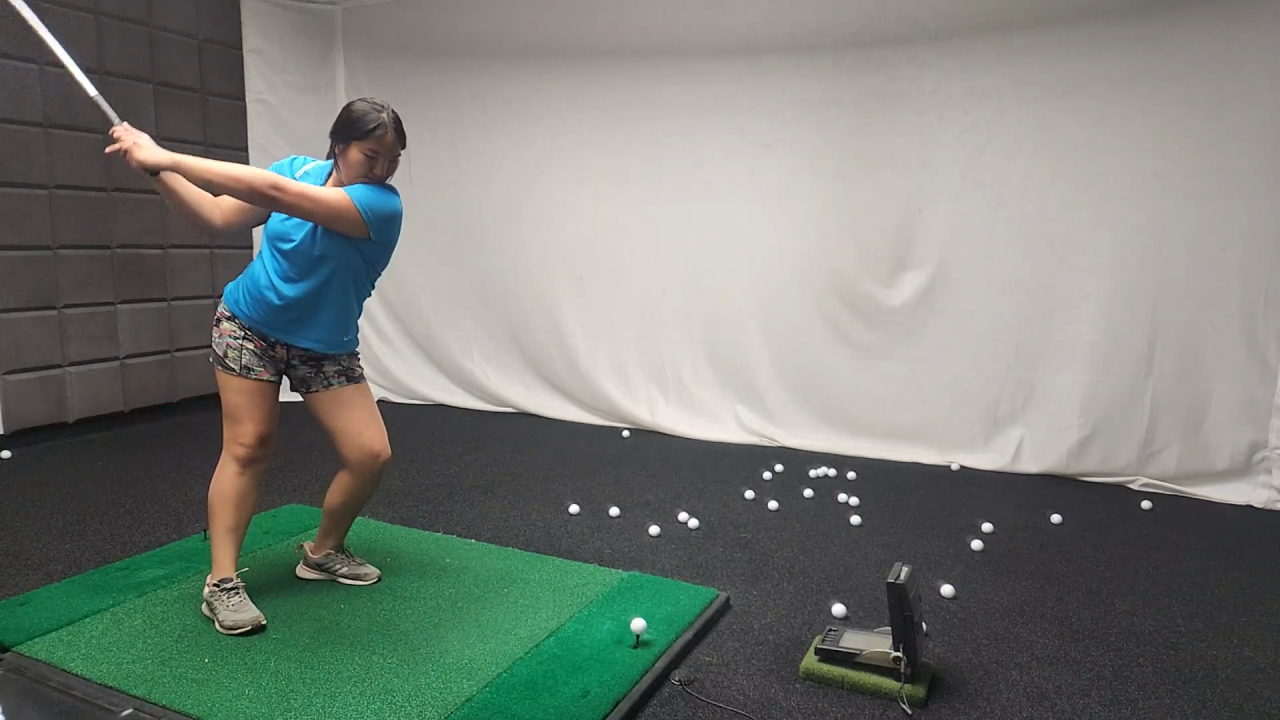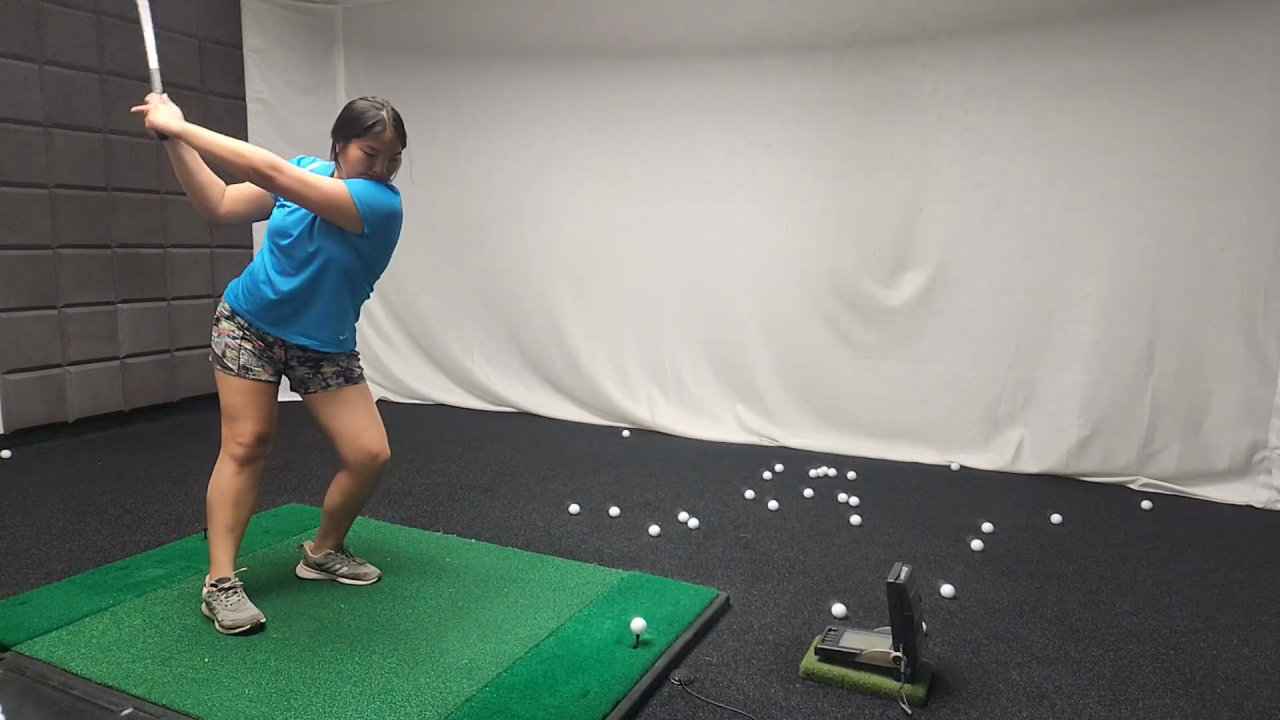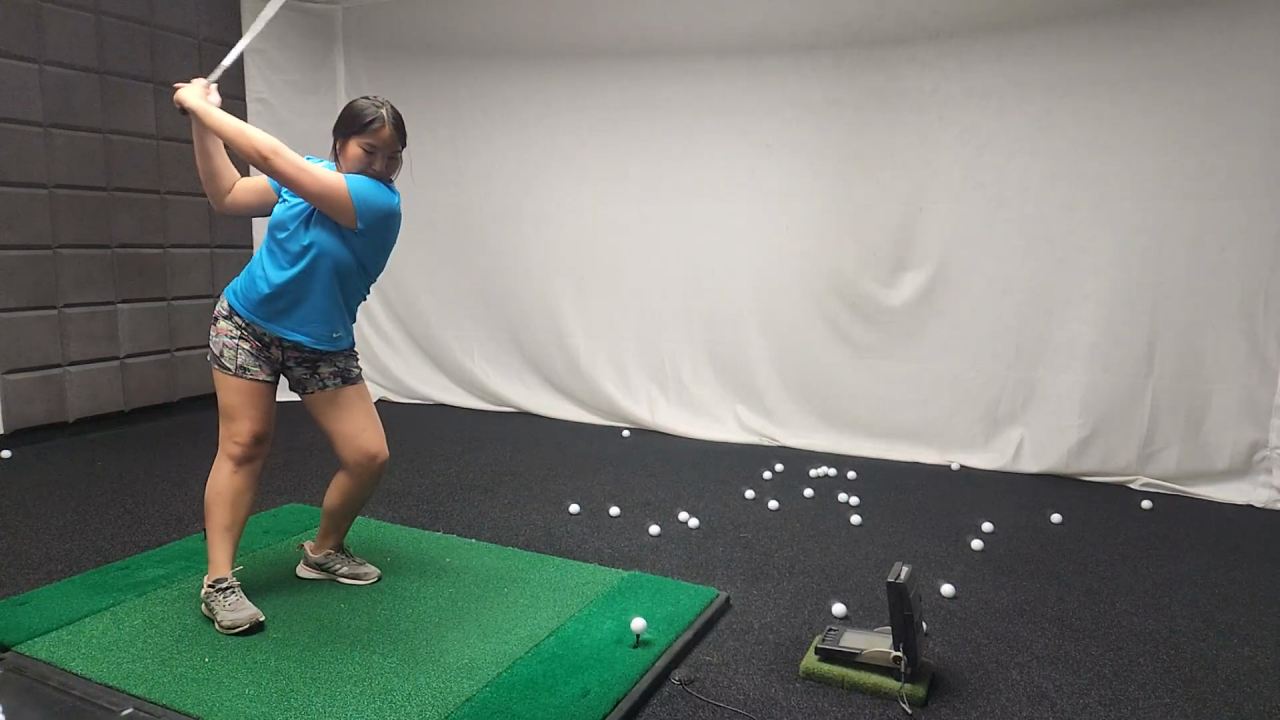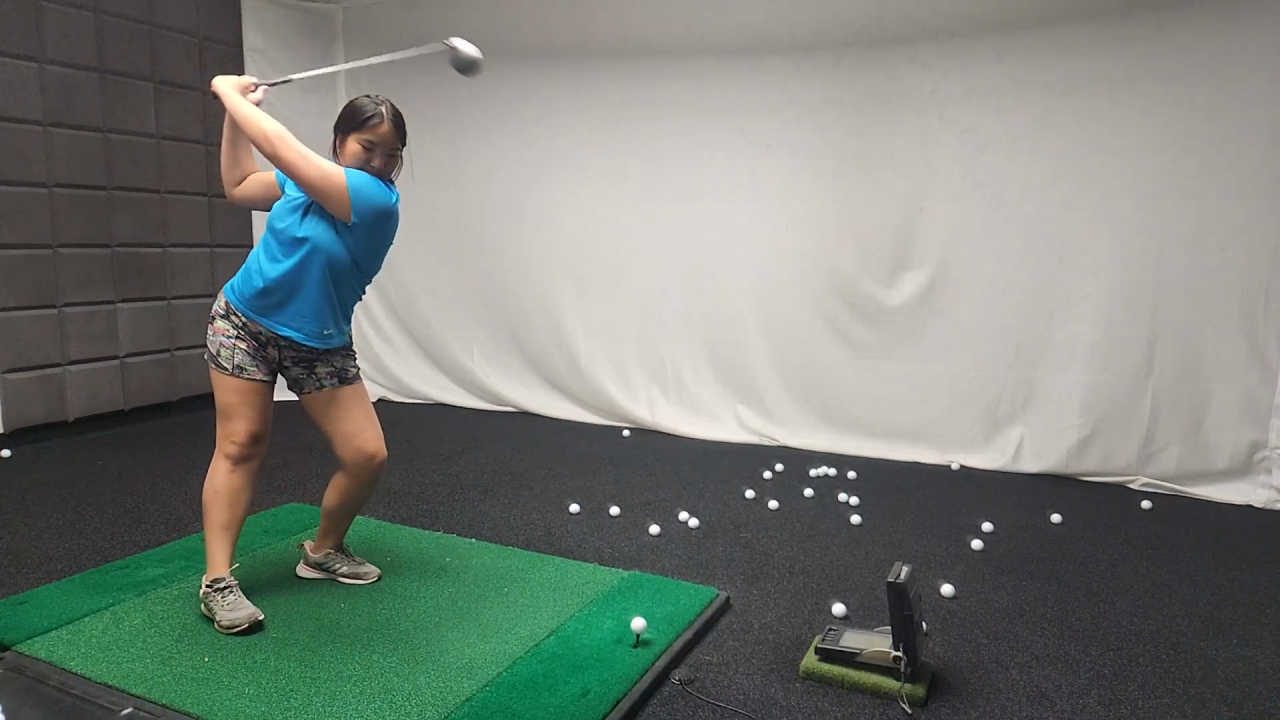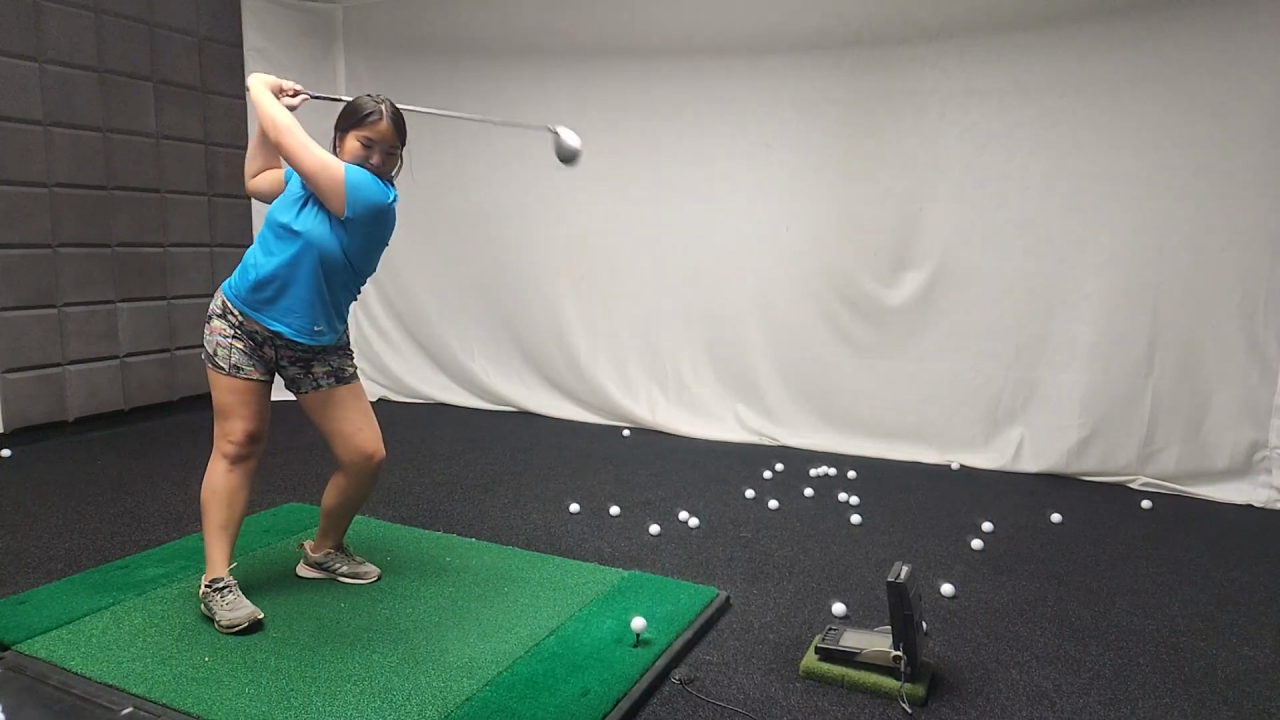
dt=0.4s
person 1, frame 1
left shoulder: (383, 206)
right shoulder: (298, 168)
left elbow: (272, 191)
right elbow: (217, 216)
left wrist: (166, 157)
right wrist: (157, 169)
left hip: (326, 346)
right hip: (248, 325)
left knee: (371, 454)
right knee: (248, 446)
left ankle: (323, 552)
right ankle: (221, 582)
person 1, frame 2
left shoulder: (383, 204)
right shoulder: (306, 170)
left elbow: (269, 170)
right elbow: (218, 205)
left wrist: (178, 125)
right wrist: (173, 140)
left hip: (325, 347)
right hip: (248, 324)
left knee: (370, 454)
right knee: (246, 445)
left ankle: (323, 551)
right ankle: (220, 581)
person 1, frame 3
left shoulder: (381, 204)
right shoulder: (307, 173)
left elbow: (272, 156)
right elbow: (226, 197)
left wrist: (198, 105)
right wrist: (202, 120)
left hip: (323, 346)
right hip: (247, 323)
left knee: (369, 456)
right knee: (244, 445)
left ankle: (322, 551)
right ankle: (218, 581)
person 1, frame 4
left shoulder: (379, 201)
right shoulder: (308, 174)
left elbow: (275, 141)
right elbow: (238, 186)
left wrist: (227, 90)
right wrist: (233, 109)
left hip: (320, 344)
right hip: (244, 321)
left knee: (367, 455)
right knee: (240, 444)
left ankle: (323, 551)
right ankle: (217, 581)
person 1, frame 5
left shoulder: (374, 199)
right shoulder: (310, 174)
left elbow: (282, 131)
right elbow: (256, 180)
left wrist: (260, 88)
right wrist: (272, 102)
left hip: (317, 343)
right hip: (241, 320)
left knee: (365, 455)
right knee: (238, 443)
left ankle: (323, 551)
right ankle: (216, 580)
